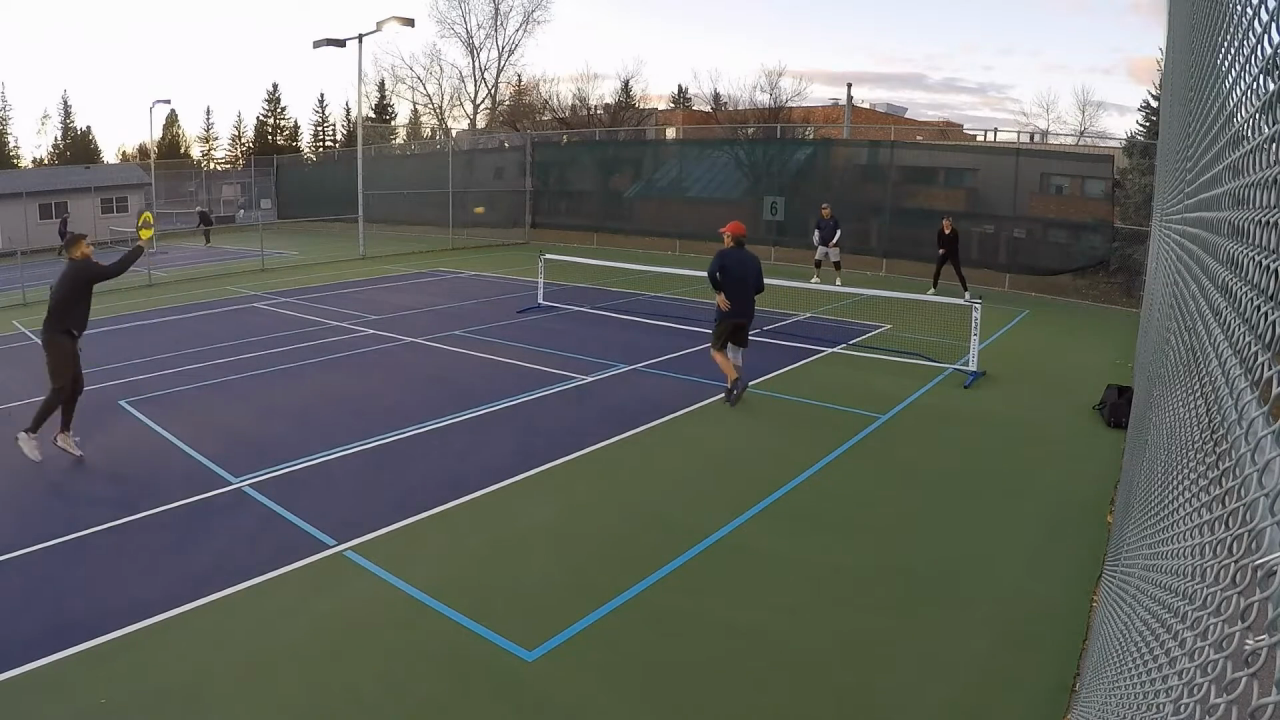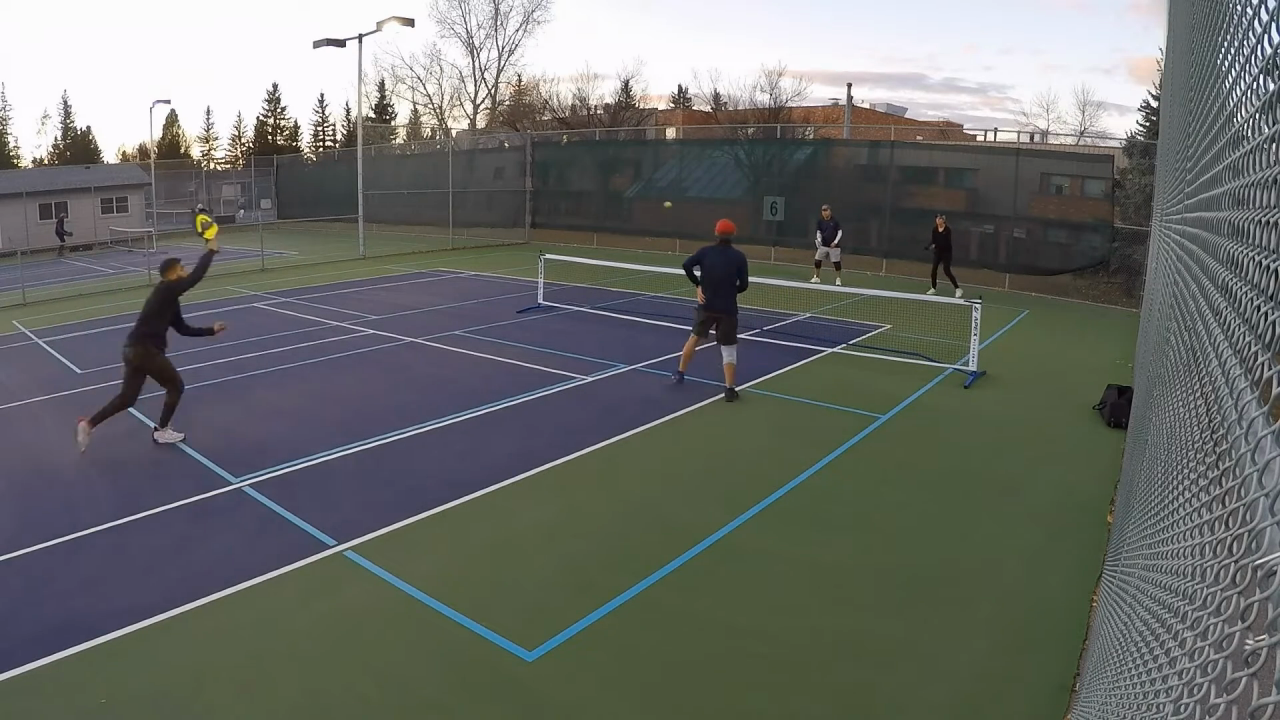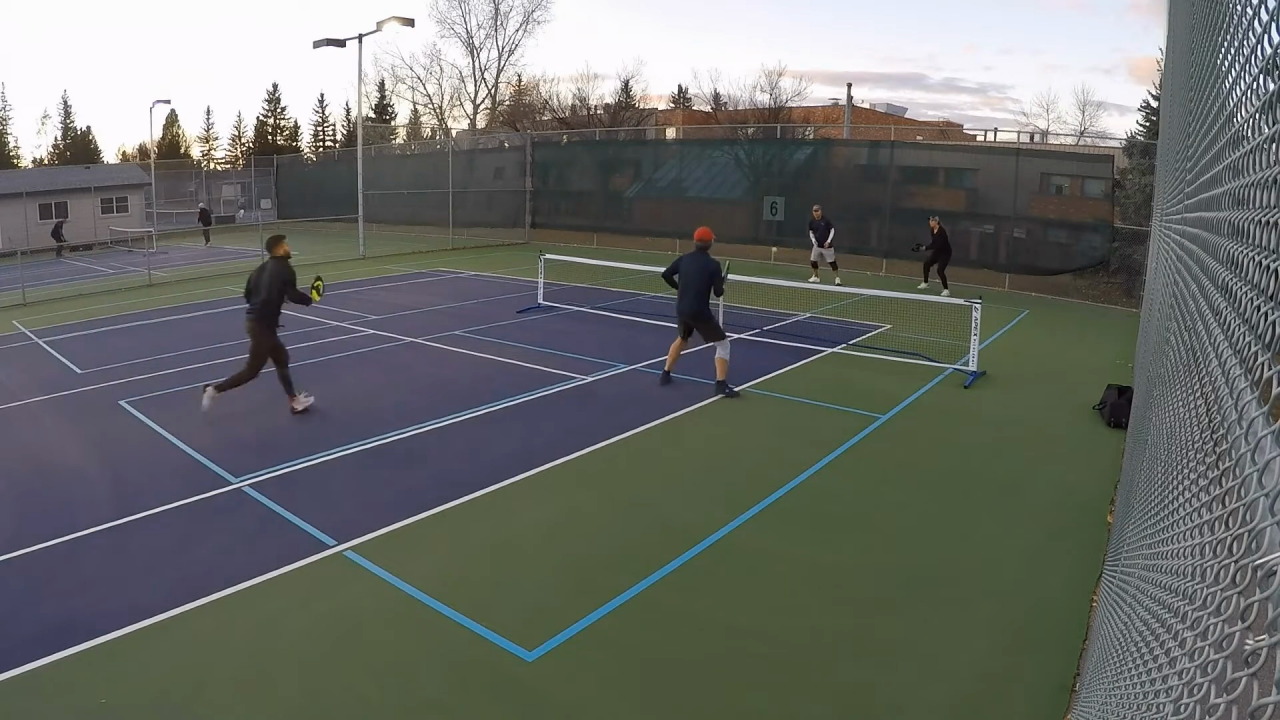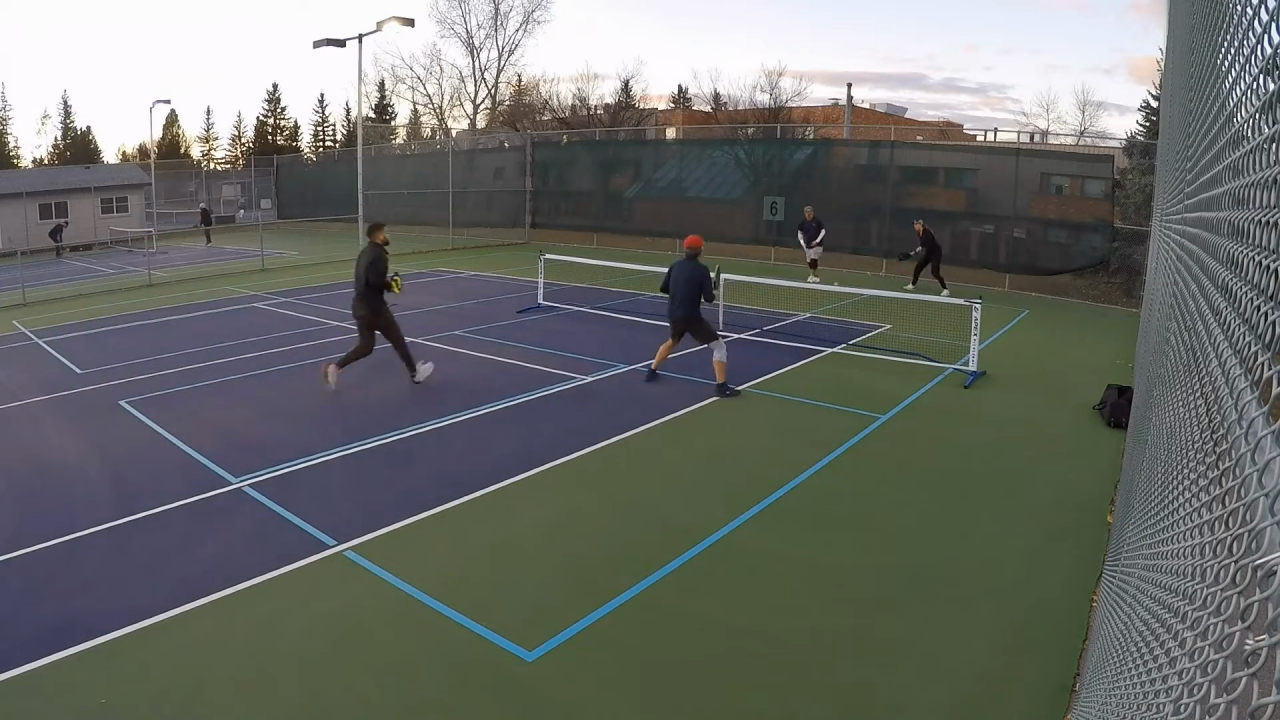
dt=0.3s
person 1, frame 1
left shoulder: (70, 273)
right shoulder: (81, 269)
right elbow: (115, 270)
right wrist: (139, 249)
left hip: (64, 336)
right hip: (59, 338)
left knee: (76, 387)
right knee: (61, 391)
left ankle: (64, 435)
right ankle: (28, 434)
person 1, frame 2
left shoulder: (170, 301)
right shoulder: (166, 290)
left elbow: (184, 329)
right elbow: (195, 277)
left wrist: (211, 330)
right wrist: (210, 251)
left hip: (135, 348)
right hip: (144, 350)
left knee: (127, 398)
right knee: (176, 386)
left ankle: (88, 424)
right ankle: (161, 431)
person 1, frame 3
left shoulder: (262, 268)
right shoulder: (284, 268)
left elbow: (248, 294)
right elbow: (292, 294)
right wrist: (309, 299)
left hip: (255, 320)
right hip: (263, 324)
left knee: (282, 359)
right knee: (252, 370)
left ankle: (295, 401)
right ankle: (214, 390)
person 1, frame 4
left shoulder: (365, 252)
right shoulder: (379, 255)
right elbow: (374, 280)
left wrist: (387, 282)
right wrist: (390, 286)
left hip: (360, 305)
right hip: (374, 306)
left knee: (366, 346)
right knee: (397, 338)
left ankle: (335, 367)
right ankle: (414, 373)
person 2, frame 1
left shoulder: (723, 254)
right shoulder: (753, 259)
left elbow: (712, 273)
right elbow: (760, 288)
left wrist: (719, 292)
left hip: (727, 312)
right hip: (747, 313)
left knee: (717, 351)
right knee: (736, 350)
left ankle: (736, 381)
right ankle: (732, 391)
person 2, frame 2
left shoulder: (706, 251)
right shoulder: (739, 257)
left elbow: (686, 265)
right elbow: (743, 285)
left wrist: (698, 285)
left hip: (707, 306)
right hip: (728, 309)
left knee: (694, 338)
right knee: (729, 348)
left ankle: (680, 374)
right ankle: (730, 389)
person 2, frame 3
left shoulder: (683, 259)
right shoulder: (713, 264)
left elbow: (666, 275)
right elbow: (718, 292)
right wrist: (720, 288)
left hip: (682, 310)
right hip: (700, 312)
left knee: (681, 340)
right knee: (723, 344)
left ankle: (666, 373)
right ankle: (721, 383)
person 2, frame 4
left shoulder: (675, 266)
right shoulder: (702, 269)
left elbow: (663, 289)
right elbow: (708, 298)
right wrist: (712, 293)
left hip: (673, 315)
right hip: (691, 317)
left knee: (672, 341)
right knee: (719, 346)
left ankle: (652, 371)
right ankle: (721, 386)
